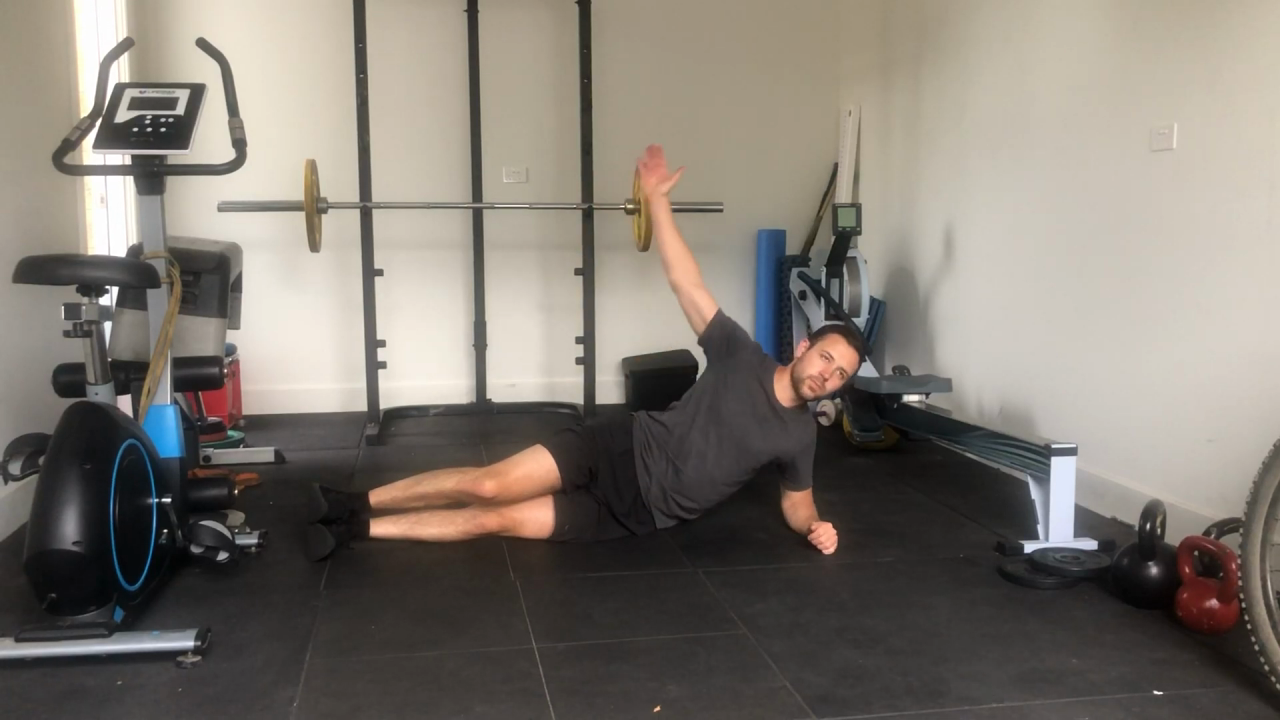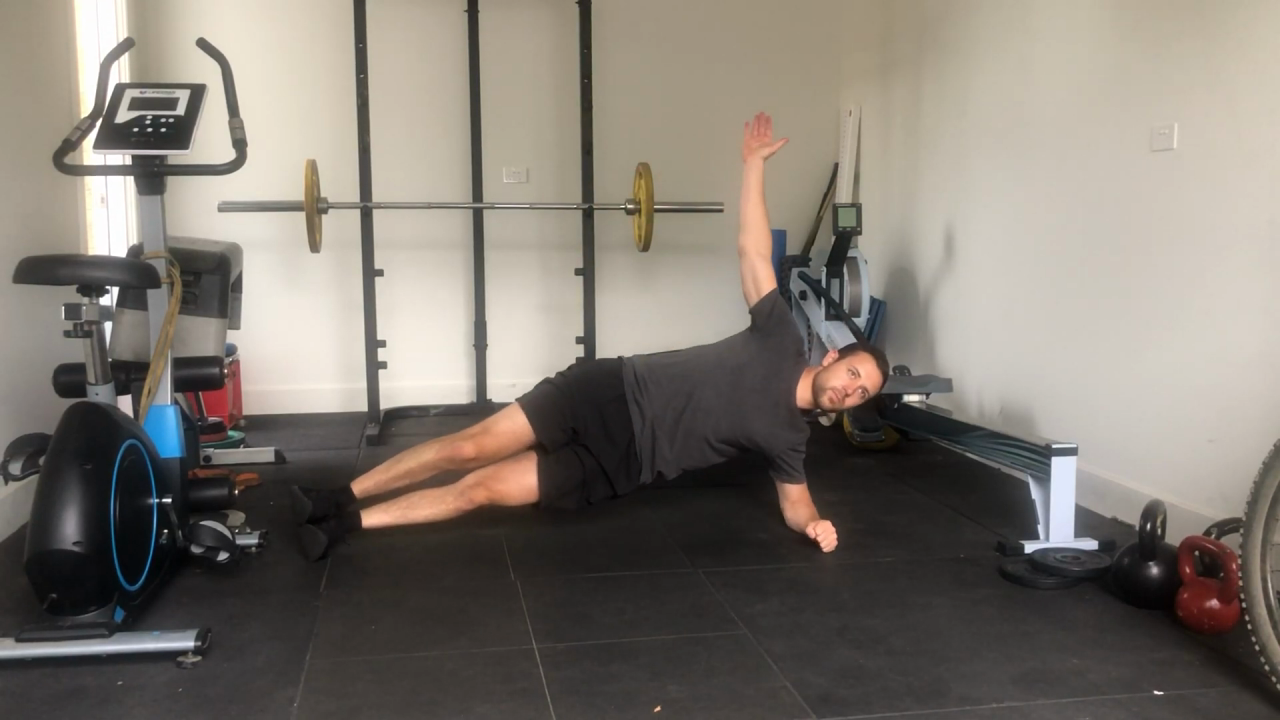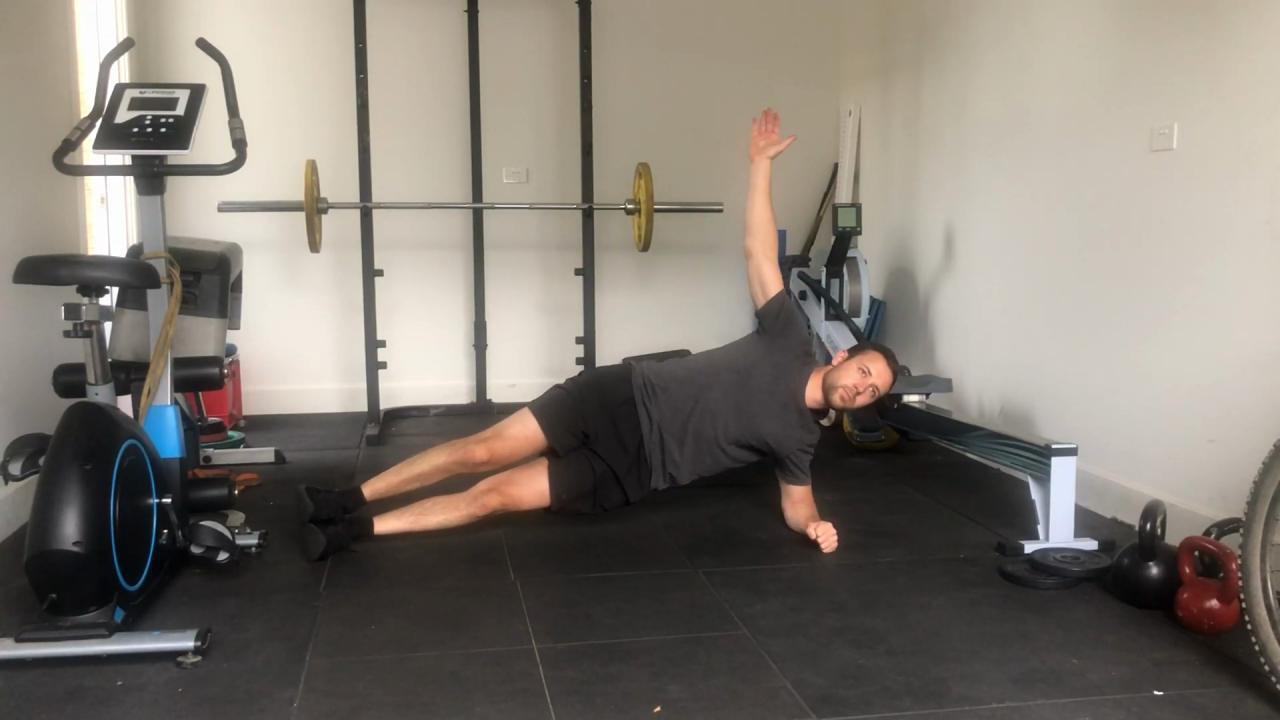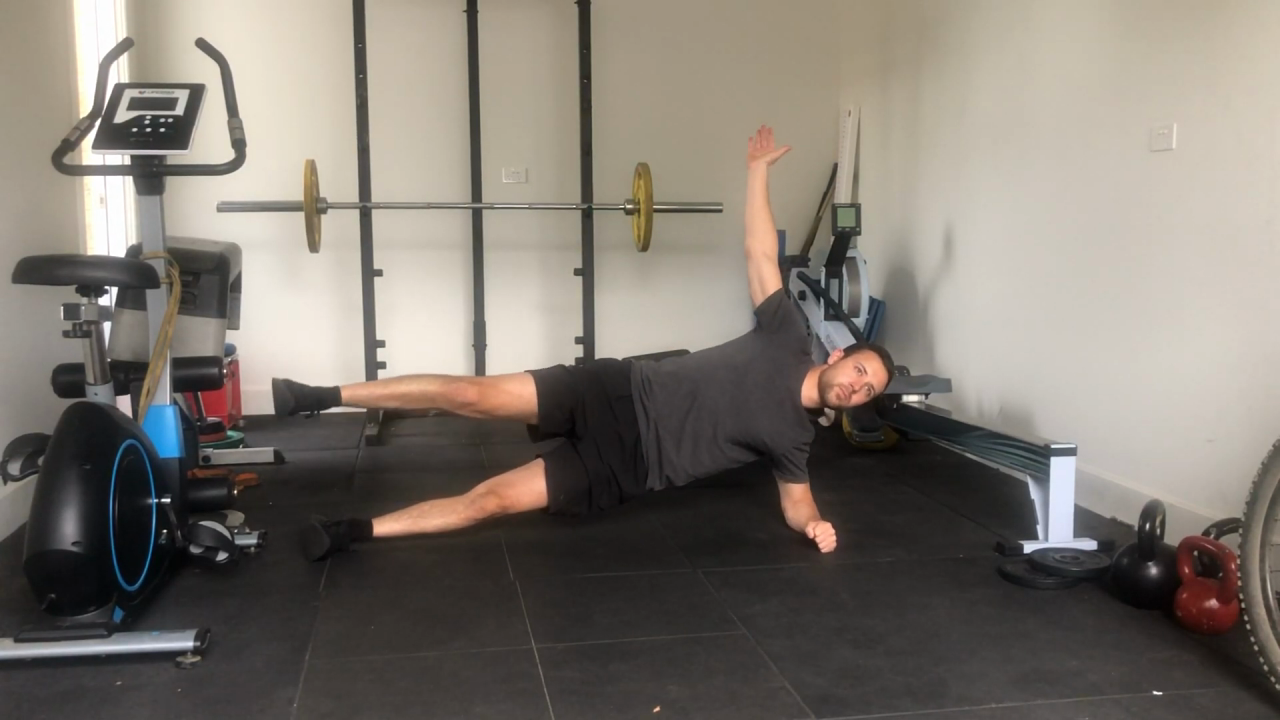
dt=0.7s
person 1, frame 1
left shoulder: (798, 436)
right shoulder: (740, 356)
left elbow: (796, 502)
right elbow: (685, 283)
left wrist: (816, 527)
right wrist: (658, 198)
left hip: (642, 511)
right hip: (623, 447)
left knee: (495, 520)
right knee: (492, 486)
left ankle: (360, 529)
right ankle: (356, 505)
person 1, frame 2
left shoulder: (789, 434)
right shoulder: (782, 343)
left elbow: (794, 499)
right elbow: (753, 249)
left wrist: (815, 525)
right wrist: (754, 162)
left hip: (618, 458)
right hip: (609, 392)
left knee: (482, 489)
right knee: (473, 449)
left ankle: (350, 523)
right ankle: (343, 499)
person 1, frame 3
left shoulder: (800, 434)
right shoulder: (790, 340)
left elbow: (796, 499)
right elbow: (759, 251)
left wrist: (816, 526)
right wrist: (760, 162)
left hip: (632, 463)
right hip: (621, 397)
left knee: (495, 496)
right knee: (485, 452)
left ankle: (358, 528)
right ankle: (351, 501)
person 1, frame 4
left shoulder: (794, 434)
right shoulder: (787, 338)
left elbow: (795, 500)
right elbow: (760, 252)
left wrist: (816, 525)
right wrist: (758, 168)
left hip: (625, 463)
right hip: (619, 393)
left knee: (490, 498)
right knee: (476, 396)
left ankle: (352, 531)
right ankle: (323, 396)
